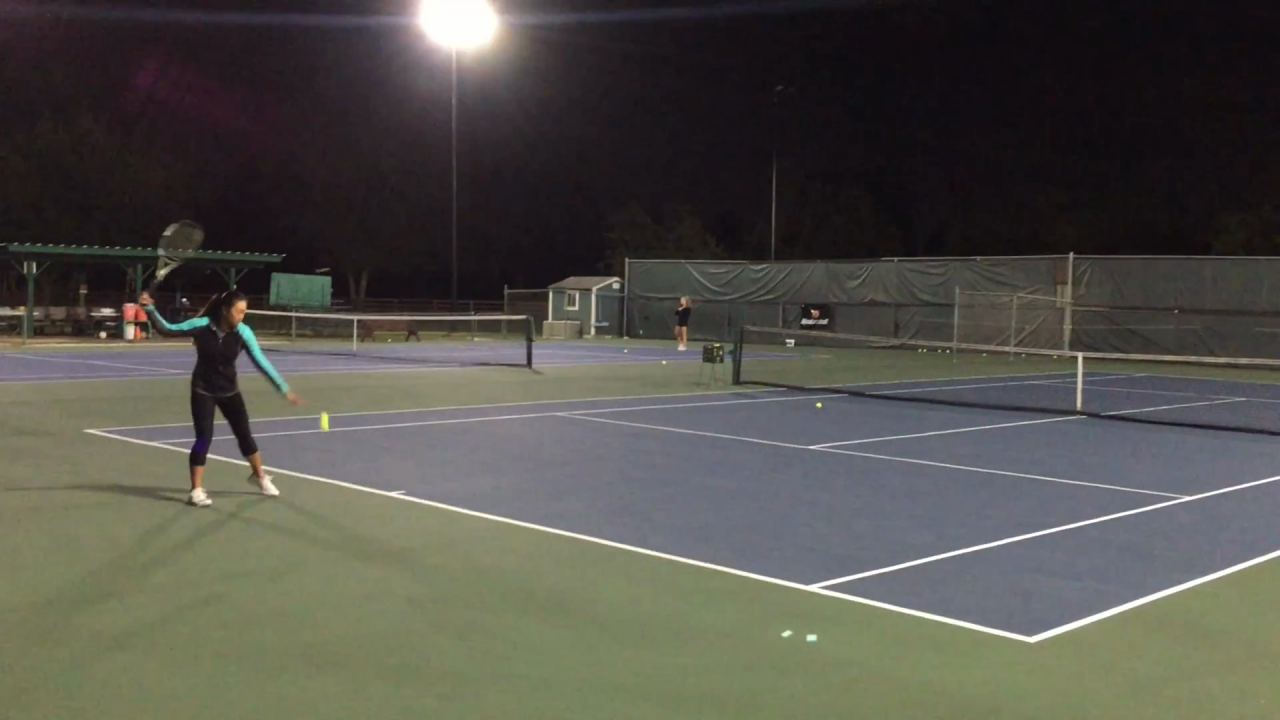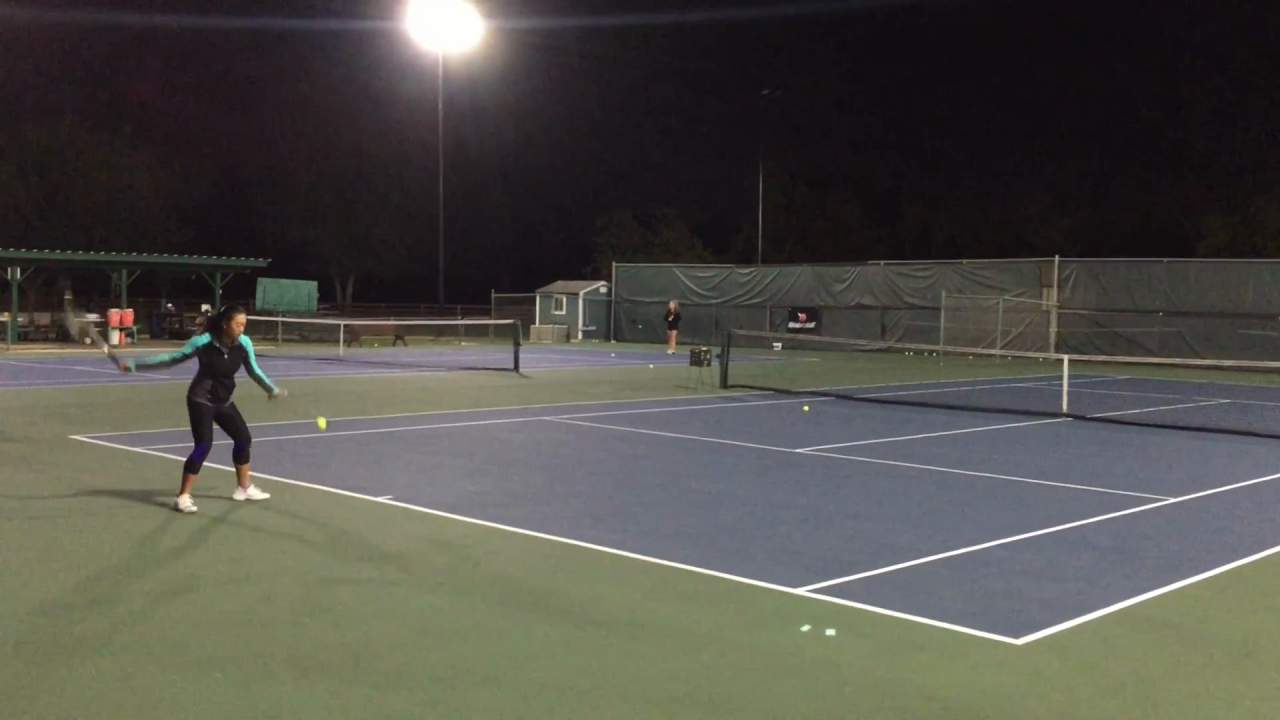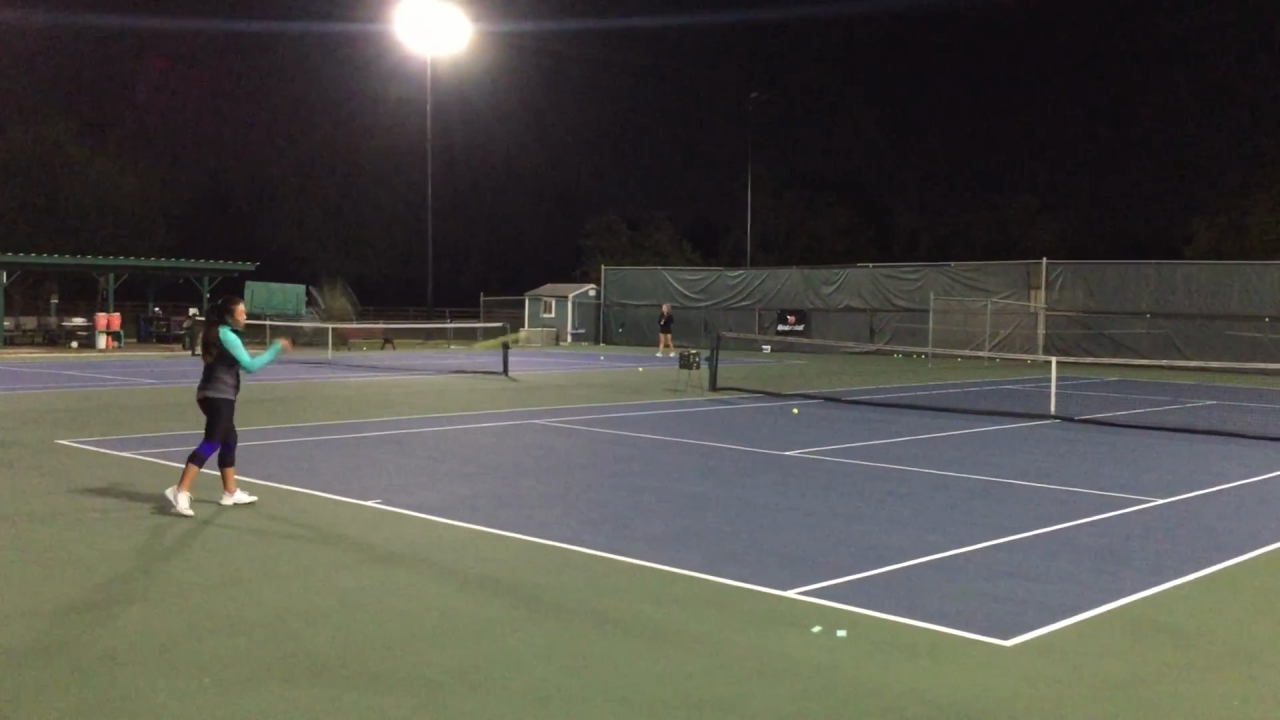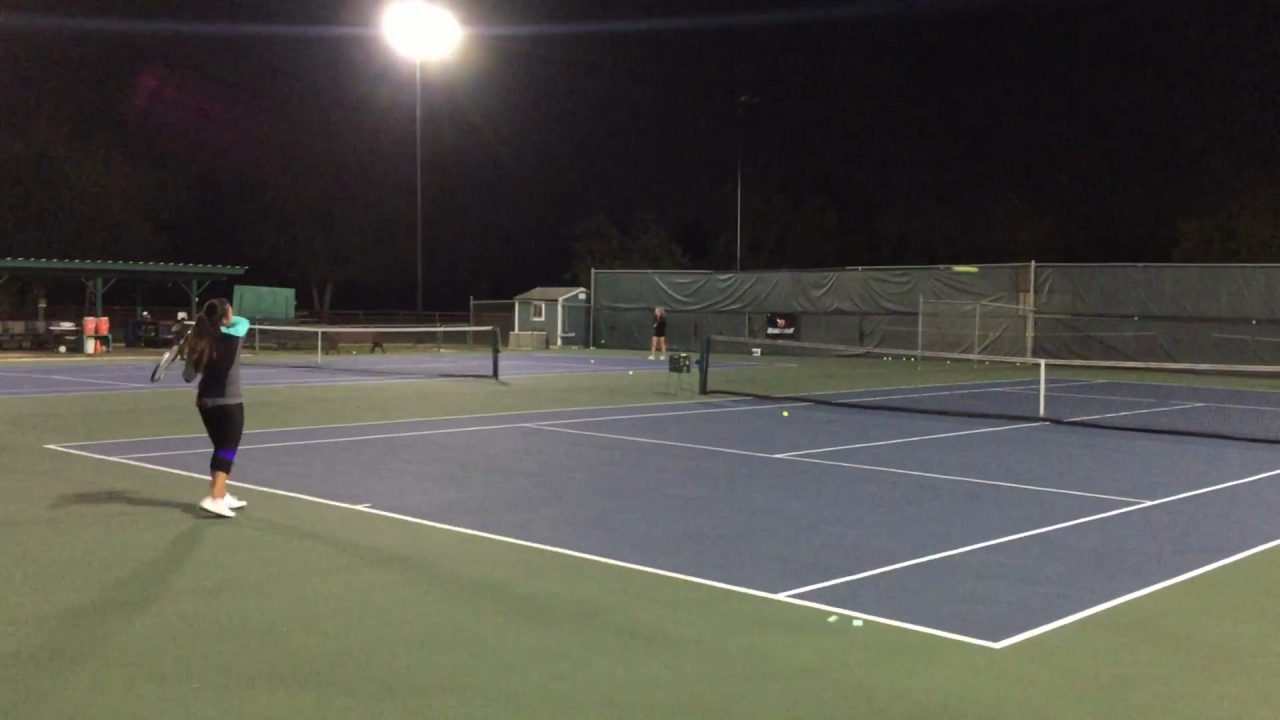
dt=0.3s
person 1, frame 1
left shoulder: (243, 332)
right shoulder: (201, 325)
left elbow: (261, 363)
right elbow: (167, 329)
left wrist: (284, 389)
right wrist: (150, 309)
left hip: (229, 390)
right hip: (203, 391)
left knee: (244, 433)
right knee: (204, 438)
left ankle: (260, 476)
right ankle: (197, 490)
person 1, frame 2
left shoulder: (244, 344)
right shoulder: (202, 342)
left elbow: (253, 370)
right elbow: (172, 358)
left wrist: (271, 389)
right wrist: (135, 365)
left hip: (224, 401)
right hip: (202, 402)
left knee: (243, 439)
right knee: (203, 447)
left ankle: (245, 487)
right ankle: (183, 496)
person 1, frame 3
left shoulder: (217, 332)
right shoulder: (227, 336)
right elbow: (251, 366)
right wrist: (276, 347)
left hip: (216, 395)
right hip: (219, 396)
left knee: (229, 442)
right knee: (211, 443)
left ankle: (230, 492)
right ankle: (181, 491)
person 1, frame 4
left shoulder: (197, 341)
right shoulder: (236, 335)
left elbow: (188, 377)
right elbow: (244, 320)
right wrist: (230, 320)
left hip: (206, 401)
right hip: (230, 402)
left knee: (220, 449)
right knee: (228, 451)
left ankle: (222, 497)
right ankle: (214, 498)
